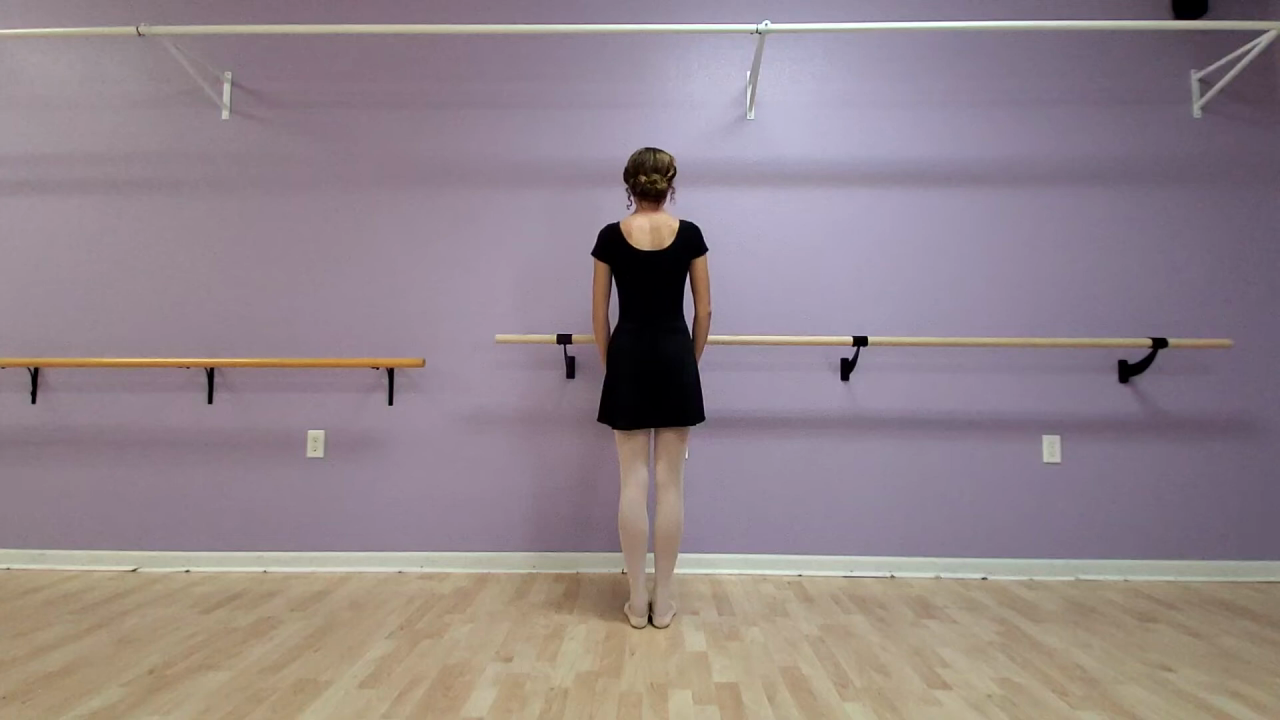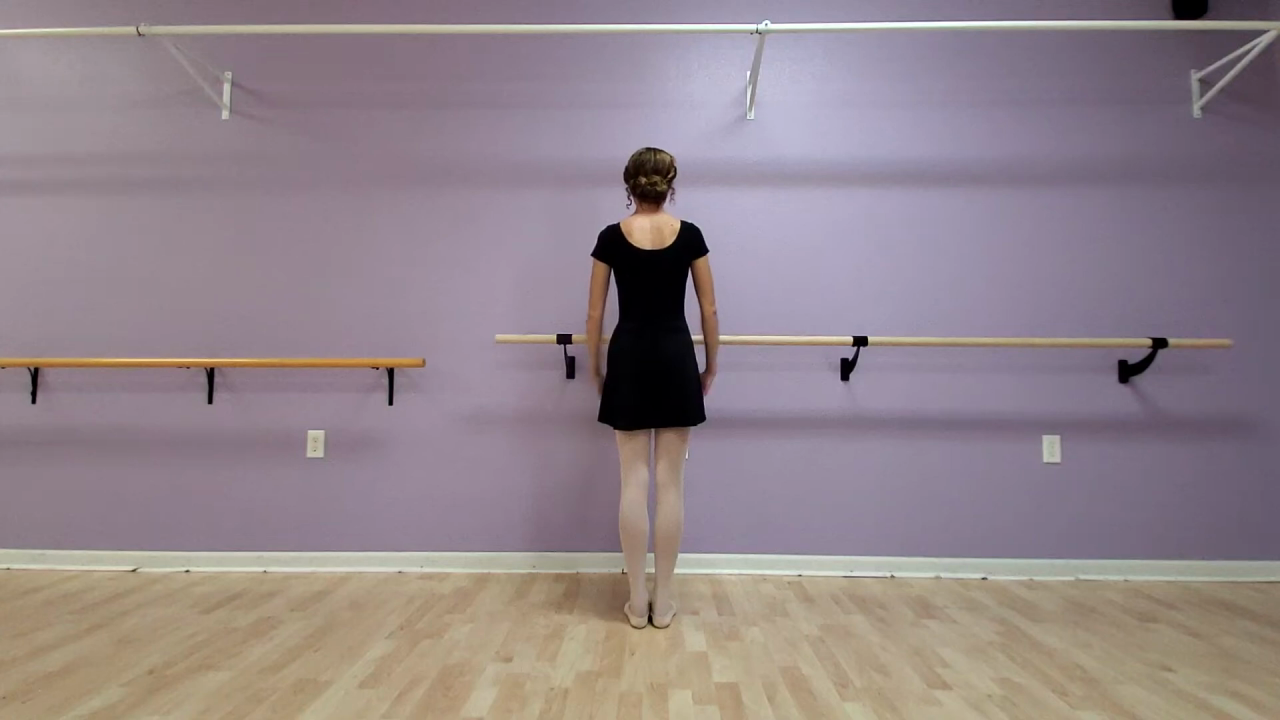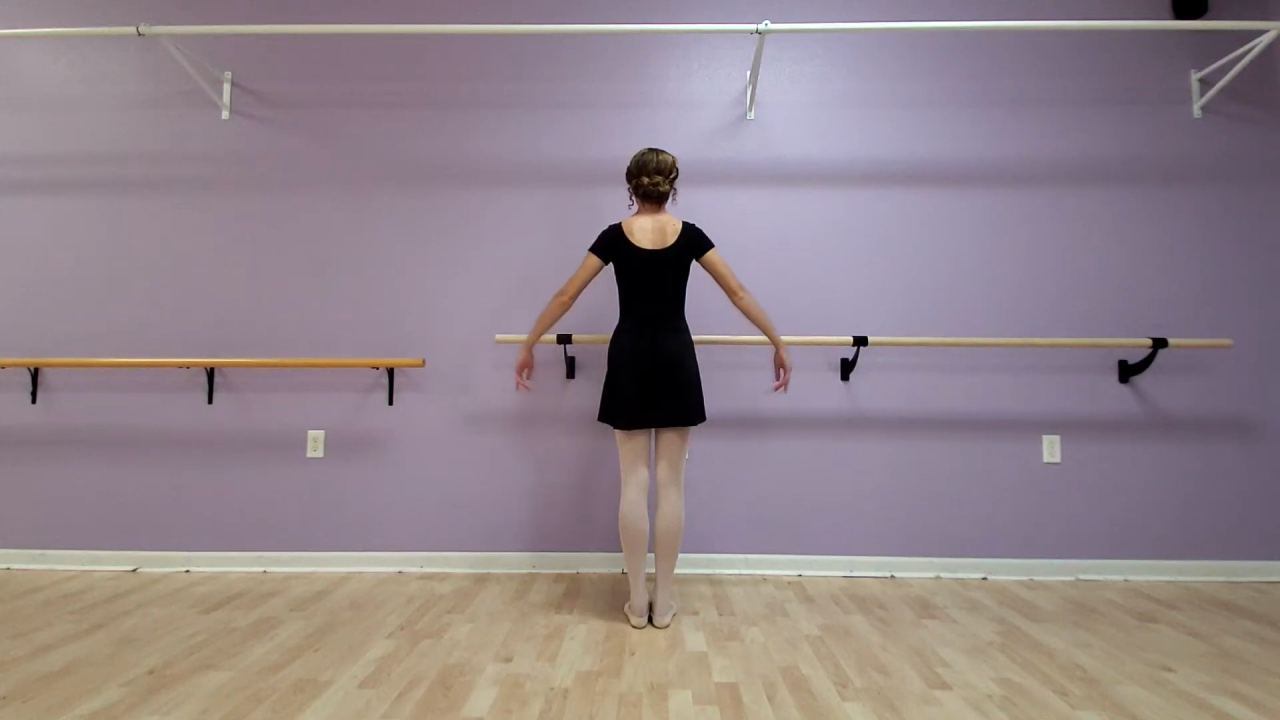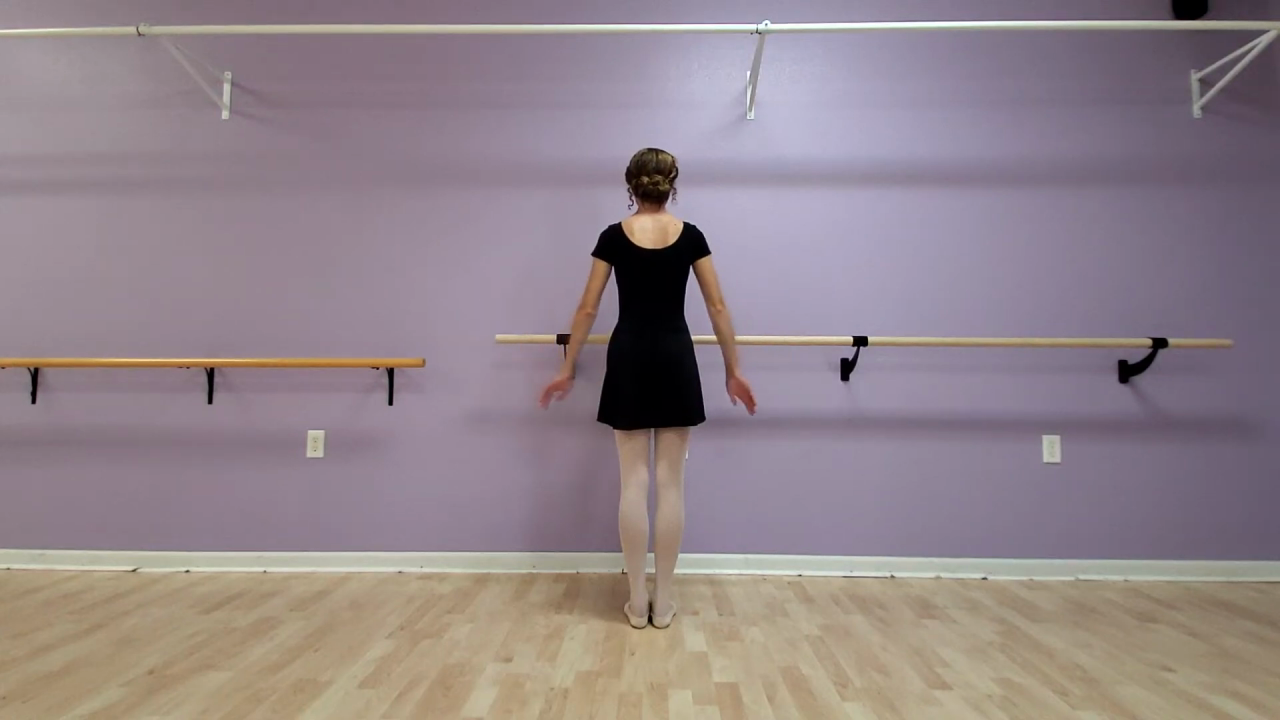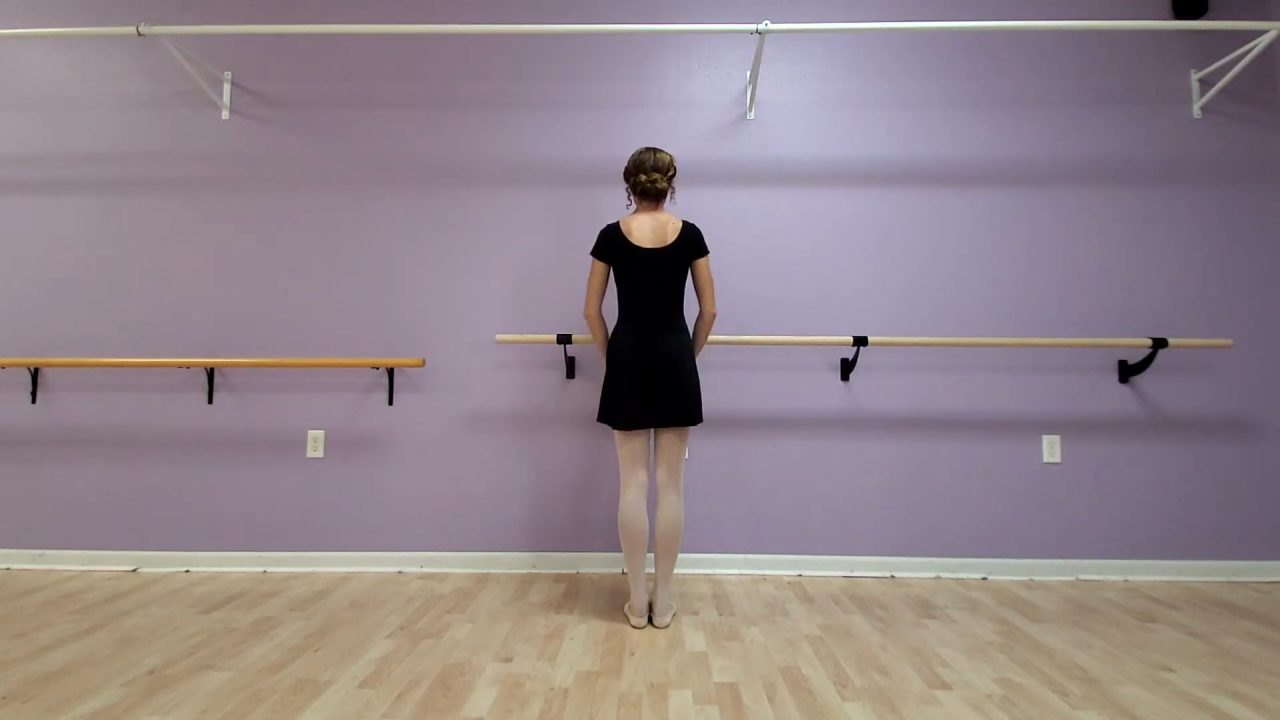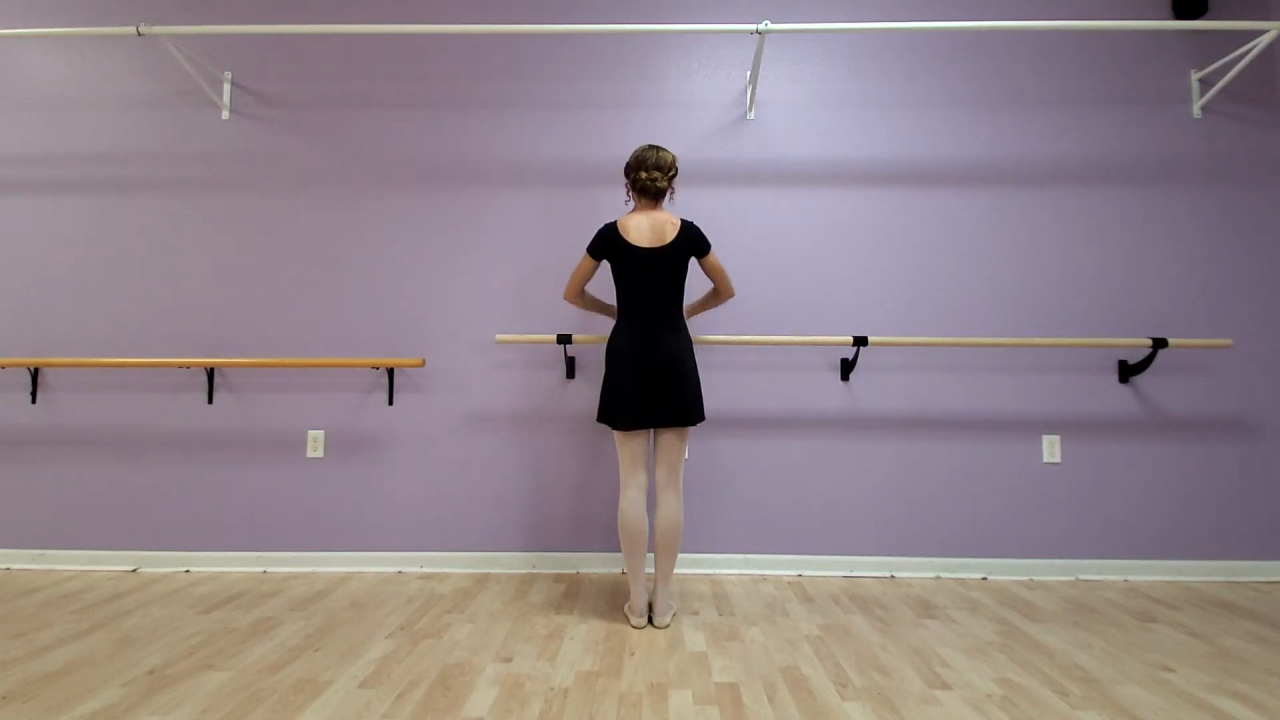
dt=0.7s
person 1, frame 1
left shoulder: (611, 237)
right shoulder: (689, 235)
left elbow: (600, 314)
right elbow: (703, 311)
left wrist: (610, 366)
left hip: (628, 359)
right hip: (674, 358)
left knee: (633, 482)
right knee: (669, 483)
left ankle: (638, 599)
right ankle: (663, 600)
person 1, frame 2
left shoulder: (611, 237)
right shoulder: (689, 235)
left elbow: (594, 313)
right elbow: (709, 310)
left wrist: (597, 371)
right wrist: (710, 367)
left hip: (628, 360)
right hip: (675, 359)
left knee: (633, 482)
right knee: (670, 483)
left ankle: (637, 600)
right ankle: (662, 601)
person 1, frame 3
left shoulder: (615, 236)
right shoulder: (690, 235)
left elbow: (565, 296)
right elbow: (738, 293)
left wrist: (528, 348)
right wrist: (778, 345)
left hip: (629, 360)
right hip: (675, 360)
left knee: (634, 482)
right knee: (670, 483)
left ankle: (637, 601)
right ankle: (663, 601)
person 1, frame 4
left shoulder: (614, 237)
right shoulder: (690, 236)
left elbow: (587, 309)
right elbow: (717, 308)
left wrist: (567, 369)
right wrist: (733, 371)
left hip: (629, 359)
right hip: (675, 359)
left knee: (633, 482)
right knee: (670, 483)
left ankle: (638, 601)
right ankle: (664, 601)
person 1, frame 5
left shoulder: (612, 235)
right shoulder: (689, 235)
left elbow: (592, 310)
right elbow: (709, 310)
left wrist: (613, 358)
right wrist: (687, 357)
left hip: (628, 359)
right hip: (674, 359)
left knee: (633, 483)
right knee: (669, 484)
left ankle: (638, 601)
right ankle: (662, 600)
person 1, frame 6
left shoulder: (611, 234)
right shoulder: (687, 232)
left elbow: (572, 293)
right elbow: (725, 290)
left hip: (628, 359)
right hip: (674, 358)
left knee: (633, 482)
right knee: (669, 483)
left ankle: (638, 600)
right ankle: (663, 599)
